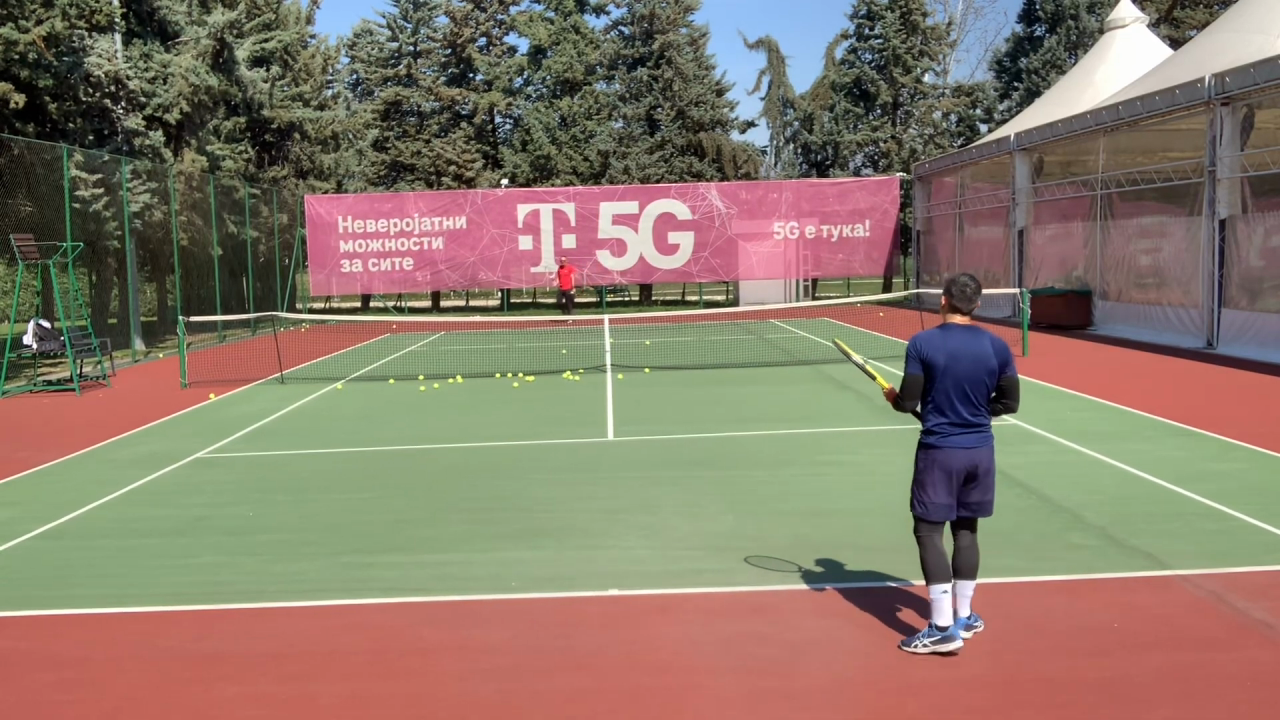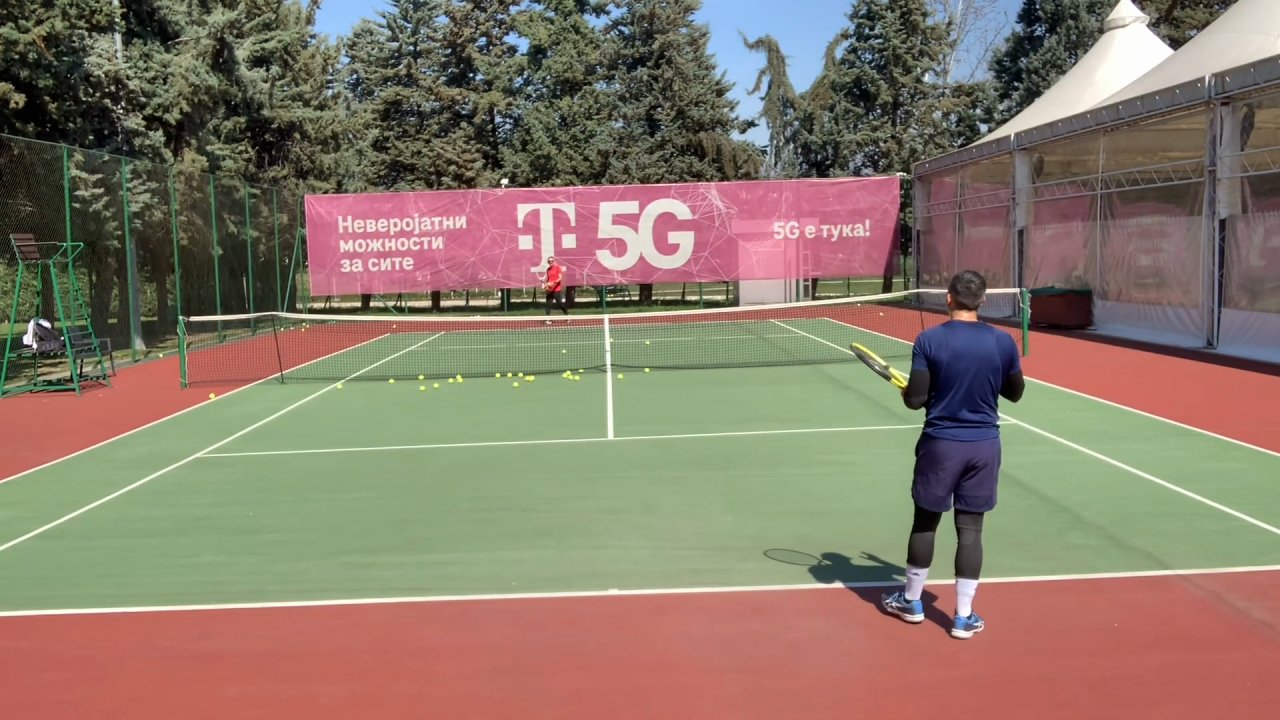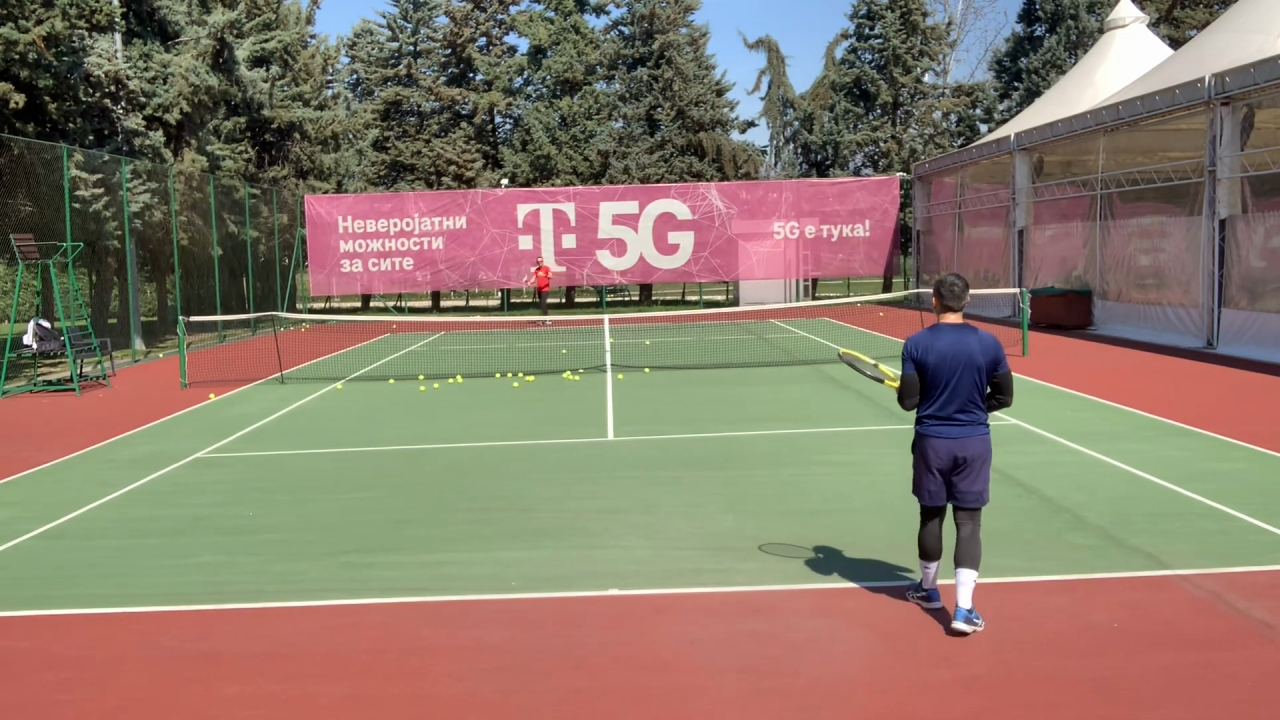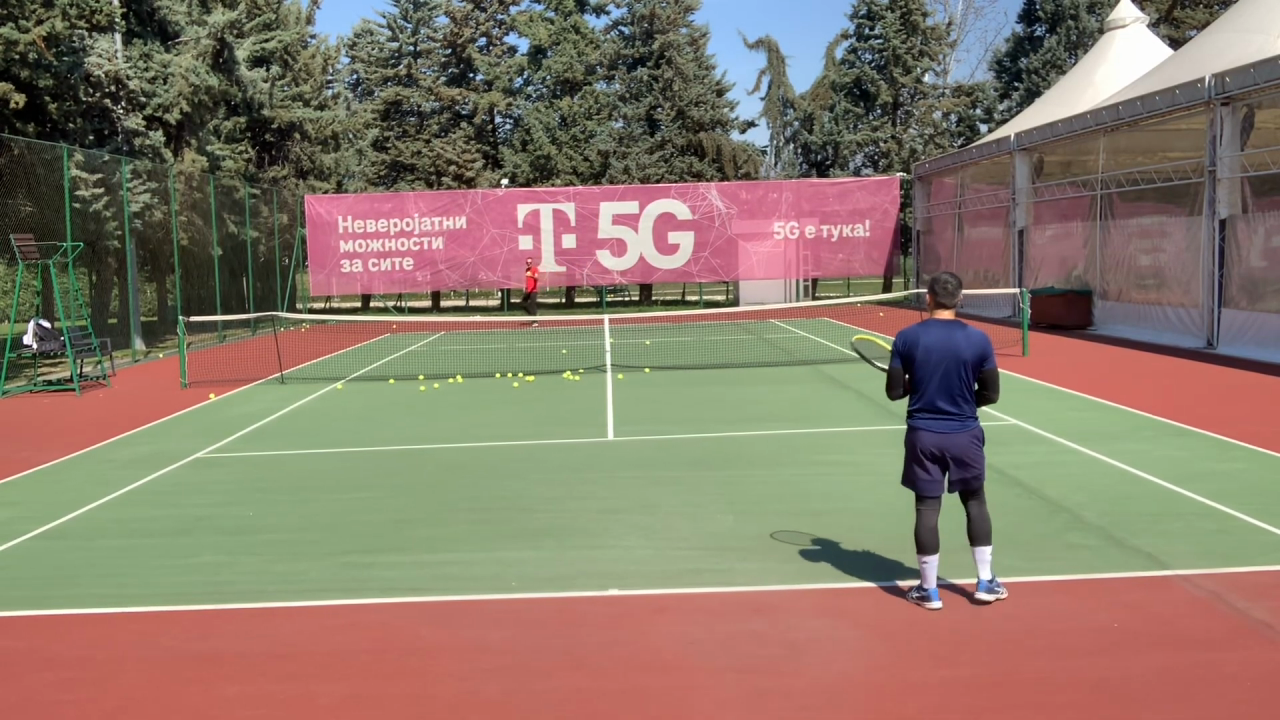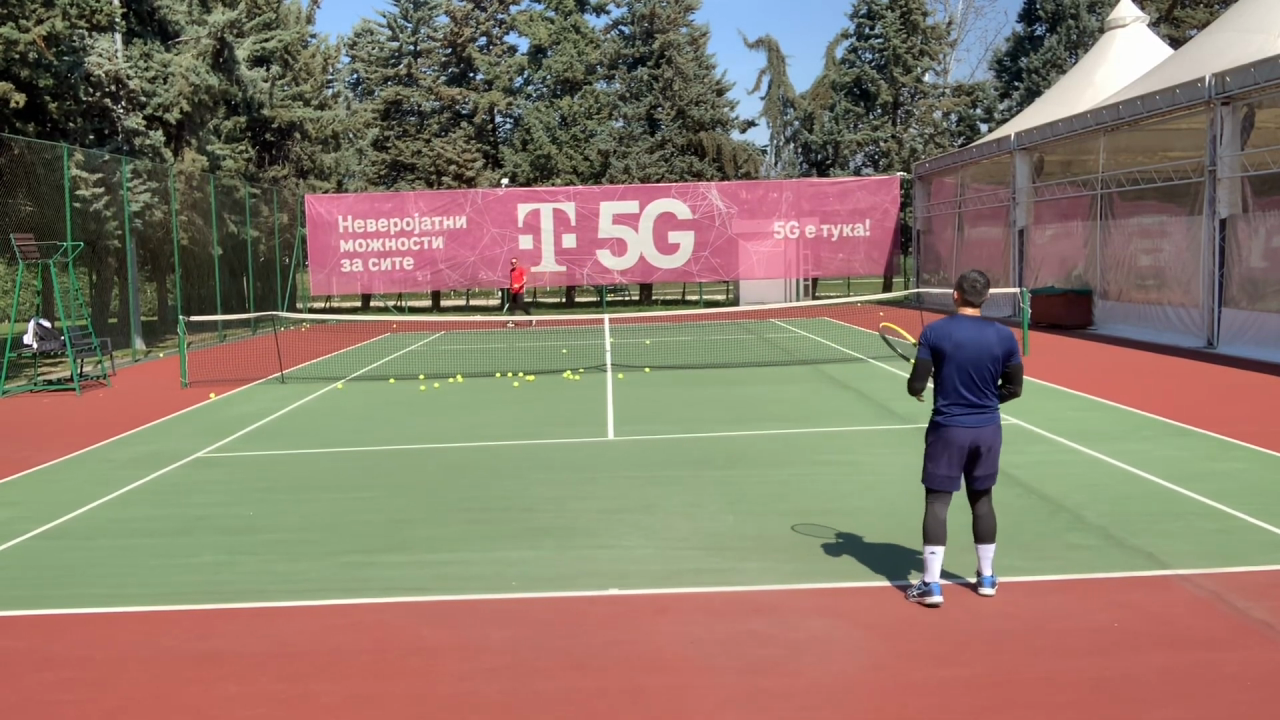
dt=0.4s
person 1, frame 1
left shoulder: (922, 343)
right shoulder: (997, 346)
left elbow: (908, 403)
right elbow: (1010, 403)
left wrist: (892, 396)
left hip: (939, 451)
right hip: (980, 451)
left knee: (929, 532)
right knee: (966, 531)
left ankle: (942, 627)
right ankle: (963, 616)
person 1, frame 2
left shoulder: (928, 340)
right shoulder: (1003, 342)
left elbow: (915, 399)
right elbow: (1014, 393)
left wrist: (905, 391)
left hip: (940, 444)
right hip: (984, 446)
left knee: (925, 522)
right knee: (970, 529)
left ankle: (912, 601)
right ankle: (964, 616)
person 1, frame 3
left shoulder: (916, 344)
right shoulder: (989, 343)
left elbow: (908, 401)
right elbow: (1004, 397)
left wrist: (900, 392)
left hip: (931, 442)
right hip: (974, 443)
left knee: (930, 516)
right knee: (968, 525)
left ankle: (928, 590)
right ankle: (964, 609)
person 1, frame 4
left shoulder: (906, 338)
right shoulder: (978, 339)
left elbow: (894, 391)
right elbow: (991, 394)
left hip: (922, 435)
right hip: (964, 435)
left knee: (927, 510)
right knee: (975, 503)
left ankle: (929, 590)
right ankle: (985, 582)
person 1, frame 5
left shoulder: (934, 332)
right shoulder: (1004, 336)
left elbow: (915, 386)
right elbow: (1014, 388)
left wrist: (935, 383)
left hip: (947, 430)
right hip: (987, 429)
left knee: (937, 503)
right knee: (982, 500)
left ankle: (931, 584)
right ankle: (987, 577)
